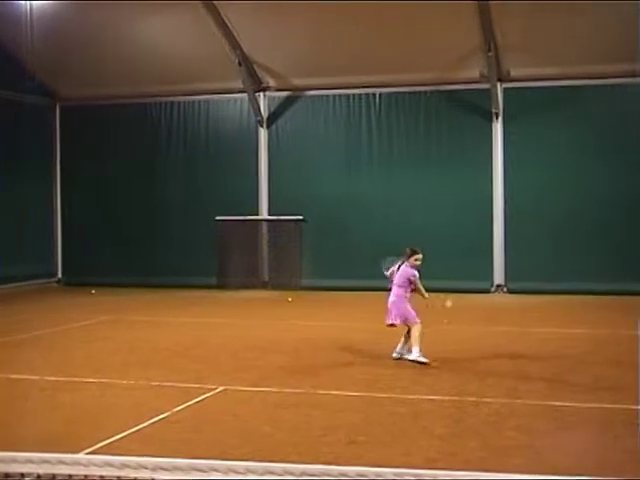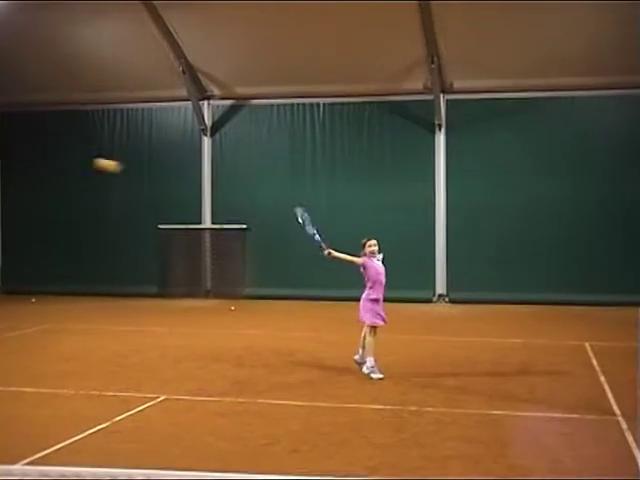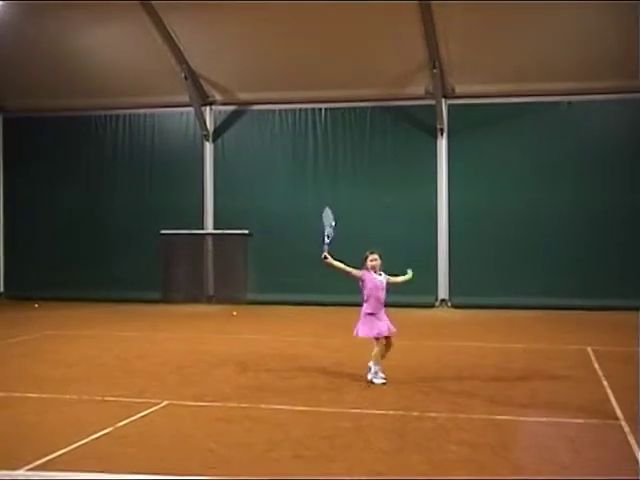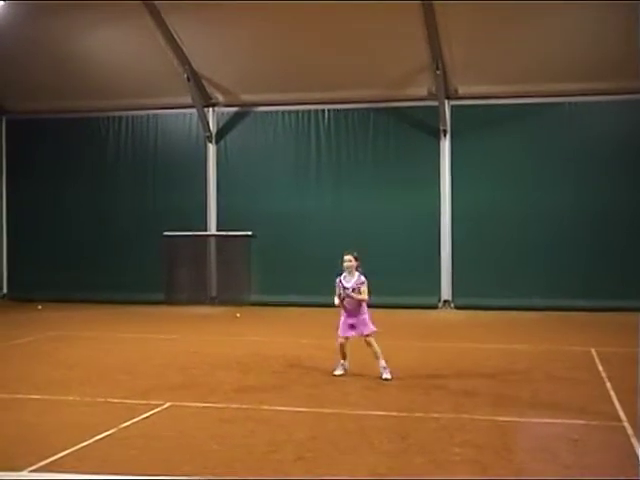
dt=0.5s
person 1, frame 1
left shoulder: (401, 266)
right shoulder: (412, 273)
left elbow: (388, 274)
right elbow: (418, 288)
right wrist: (425, 296)
left hip: (395, 301)
right hip: (400, 302)
left knee: (410, 326)
right knee: (416, 325)
left ankle: (399, 351)
right ankle: (415, 353)
person 1, frame 2
left shoulder: (378, 262)
right shoulder: (365, 261)
right elbow: (349, 258)
right wrist: (332, 253)
left hip: (377, 300)
right hip: (370, 300)
left knee: (369, 330)
right knee: (371, 332)
left ankle: (361, 356)
right ankle: (370, 366)
person 1, frame 3
left shoulder: (383, 277)
right shoulder: (363, 274)
left elbow: (395, 280)
right elbow: (346, 268)
left wrist: (408, 276)
right wrist: (330, 260)
left hip: (380, 314)
right hip: (368, 314)
left knee: (389, 342)
right knee: (379, 342)
left ankle: (374, 366)
right ankle: (372, 372)
person 1, frame 4
left shoulder: (361, 279)
right shoulder: (339, 280)
left elbow: (365, 298)
right elbow: (337, 296)
left wrist: (351, 295)
right wrist: (337, 300)
left hip: (361, 314)
right hip: (346, 315)
left knee: (370, 341)
right knee: (342, 342)
left ankle: (384, 368)
right ankle: (343, 365)
